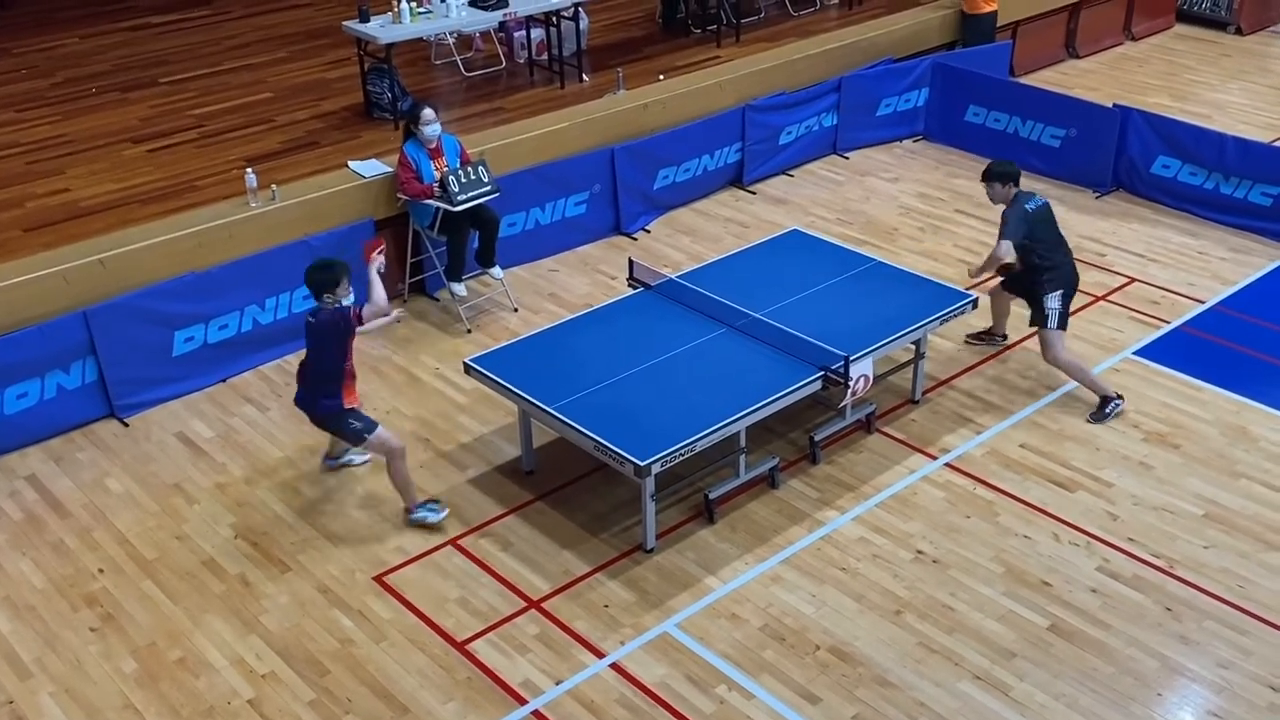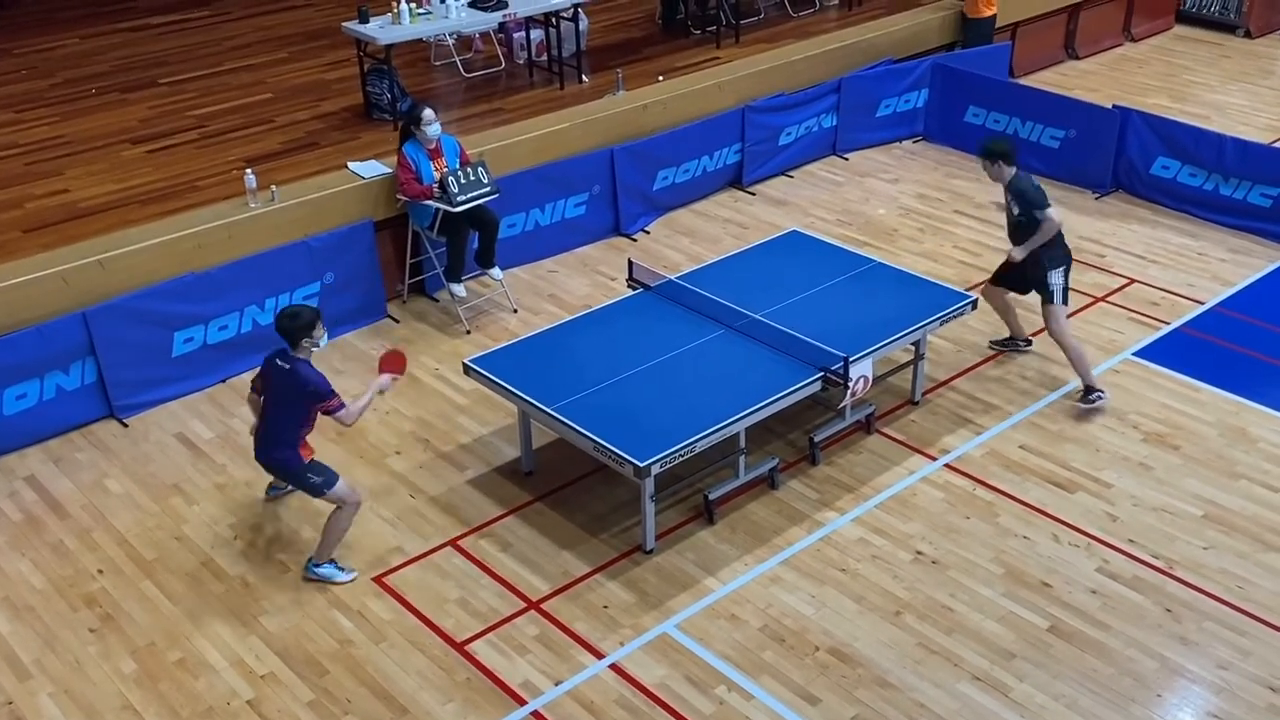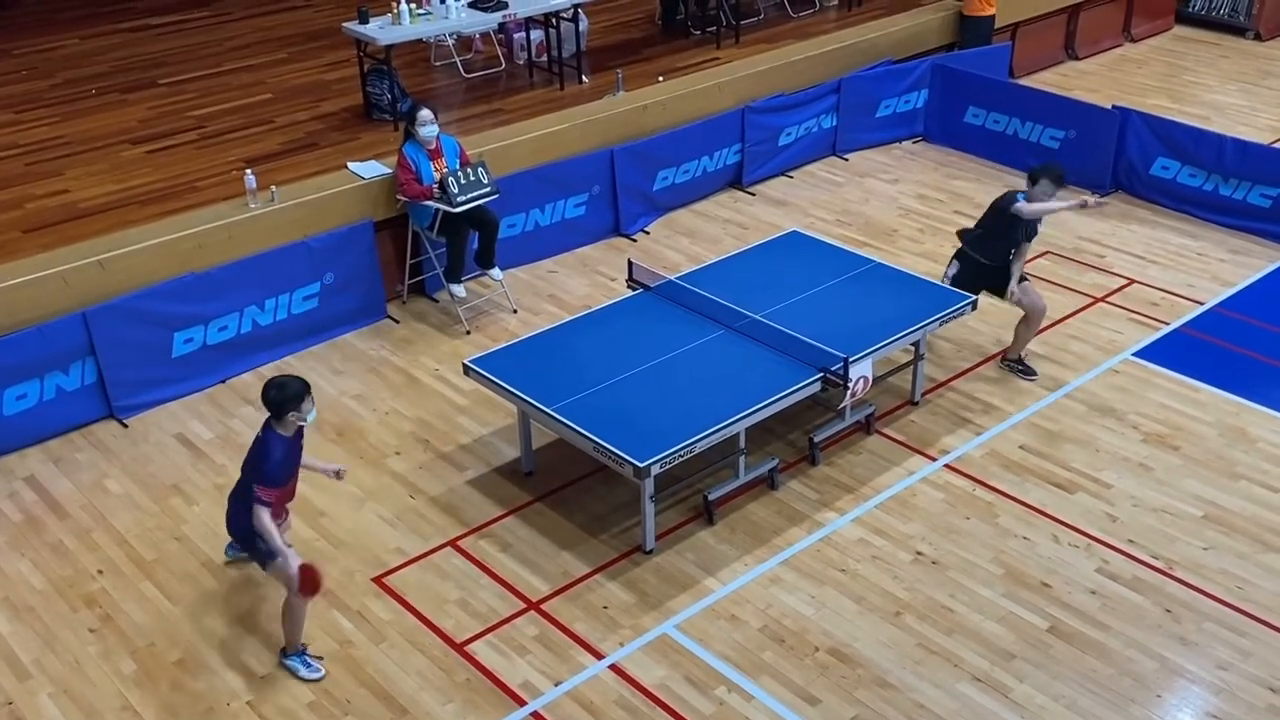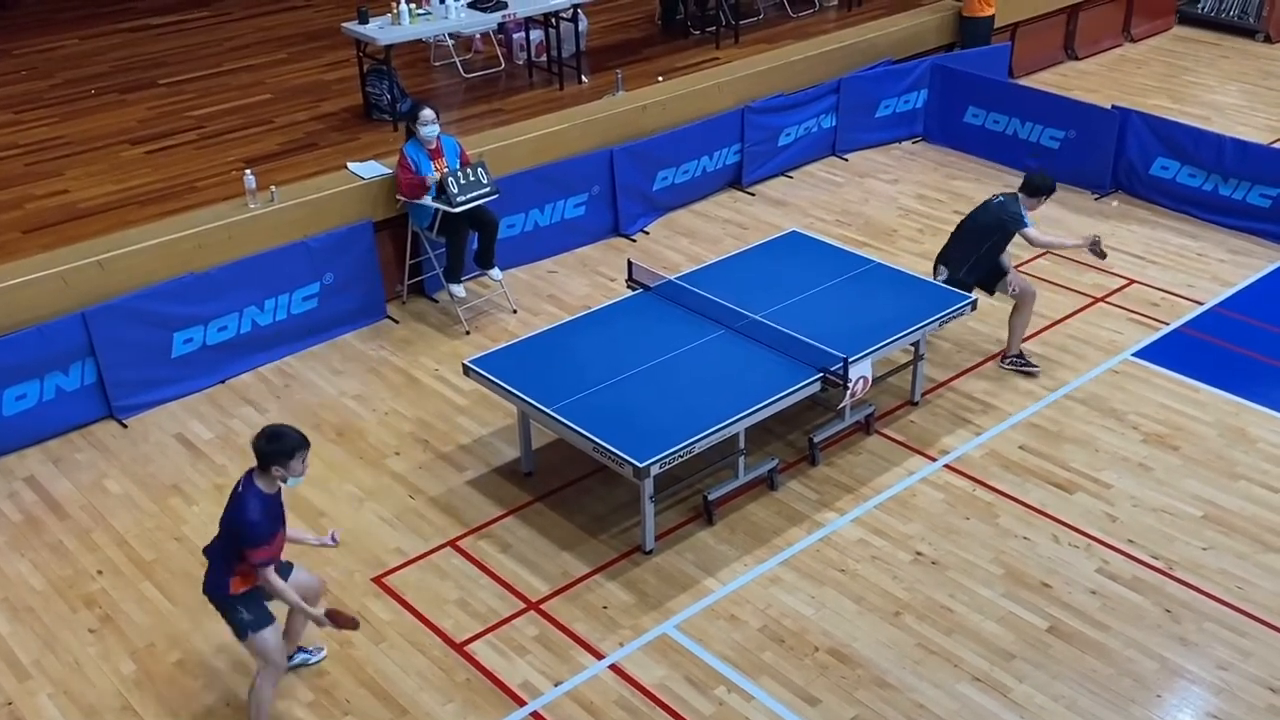
dt=0.3s
person 1, frame 1
left shoulder: (317, 317)
right shoulder: (329, 317)
left elbow: (350, 329)
right elbow: (380, 307)
left wrist: (385, 320)
right wrist: (373, 270)
left hip: (312, 399)
right hip: (330, 406)
left knee: (350, 403)
right knee: (395, 448)
left ankle: (335, 455)
right ankle: (415, 508)
person 1, frame 2
left shoulder: (275, 360)
right shoulder: (311, 379)
left elbow: (253, 395)
right elbow: (347, 418)
right wrist: (376, 386)
left hip: (265, 446)
right hip: (286, 458)
right knee: (350, 500)
left ankle: (278, 486)
right ankle: (319, 563)
person 1, frame 3
left shoulder: (283, 428)
right shoulder: (274, 459)
right elbow: (261, 514)
left wrist: (324, 468)
right wrist: (285, 556)
right hip: (249, 522)
left knee: (280, 528)
right knee: (300, 585)
left ankle: (239, 549)
right ankle: (293, 652)
person 1, frame 4
left shoulder: (261, 481)
right shoulder: (253, 517)
left elbow: (276, 532)
right elbow: (268, 577)
left wrist: (318, 540)
right wrist: (311, 614)
left hip: (251, 570)
right hip: (232, 587)
left knee: (315, 587)
right knee: (275, 662)
left ankle: (291, 651)
person 2, frame 1
left shoulder: (1013, 213)
right shoulder: (1033, 200)
left elbow: (1003, 255)
left wrist: (981, 269)
left hip: (1054, 279)
right hip: (1041, 271)
left knee: (1053, 354)
right knee: (998, 293)
left ankle: (1110, 397)
right ankle: (997, 334)
person 2, frame 2
left shoulder: (1023, 188)
right shoulder: (1015, 184)
left elbow: (1053, 221)
left wrist: (1024, 249)
left hip: (1051, 262)
right hip: (1032, 259)
left knee: (1055, 328)
right knee: (990, 292)
left ankle: (1092, 387)
right ankle: (1018, 338)
person 2, frame 3
left shoulder: (1034, 217)
right shoulder: (1014, 200)
left elbow: (1020, 254)
right elbow: (1027, 211)
left wrist: (1014, 280)
right wrist: (1073, 204)
left hip: (1000, 266)
right hip: (971, 261)
left knee: (1038, 307)
left ankle: (1012, 356)
person 2, frame 4
left shoulder: (1008, 203)
right shoulder: (1011, 210)
left elbow: (996, 244)
right elbow: (1036, 241)
left wrist: (1010, 271)
right wrist: (1080, 243)
left hip: (980, 262)
right hip: (954, 265)
left knee: (1027, 293)
left ankle: (1011, 355)
person 3, frame 1
left shoulder: (451, 141)
right shoulder: (409, 151)
right elbow: (406, 186)
right wrist: (430, 190)
right hip: (431, 208)
left knee: (491, 219)
right knee: (460, 227)
left ankle: (486, 260)
right ankle: (454, 276)
person 3, frame 2
left shoulder: (450, 142)
right shoulder: (408, 152)
right elbow: (406, 187)
right wrist: (430, 191)
right hip: (430, 209)
left knee: (491, 220)
right knee: (460, 228)
left ankle: (486, 261)
right ankle: (453, 277)
person 3, frame 3
left shoulder: (450, 142)
right shoulder: (408, 153)
left elbow: (467, 168)
right elbow: (406, 187)
right wrist: (430, 191)
right hip: (430, 209)
left knee: (490, 220)
right knee: (460, 228)
left ankle: (485, 262)
right ankle: (453, 277)
person 3, frame 4
left shoulder: (450, 143)
right shoulder: (409, 152)
right elbow: (405, 188)
right wrist: (424, 182)
right hip: (430, 209)
left knee: (490, 221)
right knee: (459, 228)
left ankle: (485, 262)
right ankle: (452, 278)
